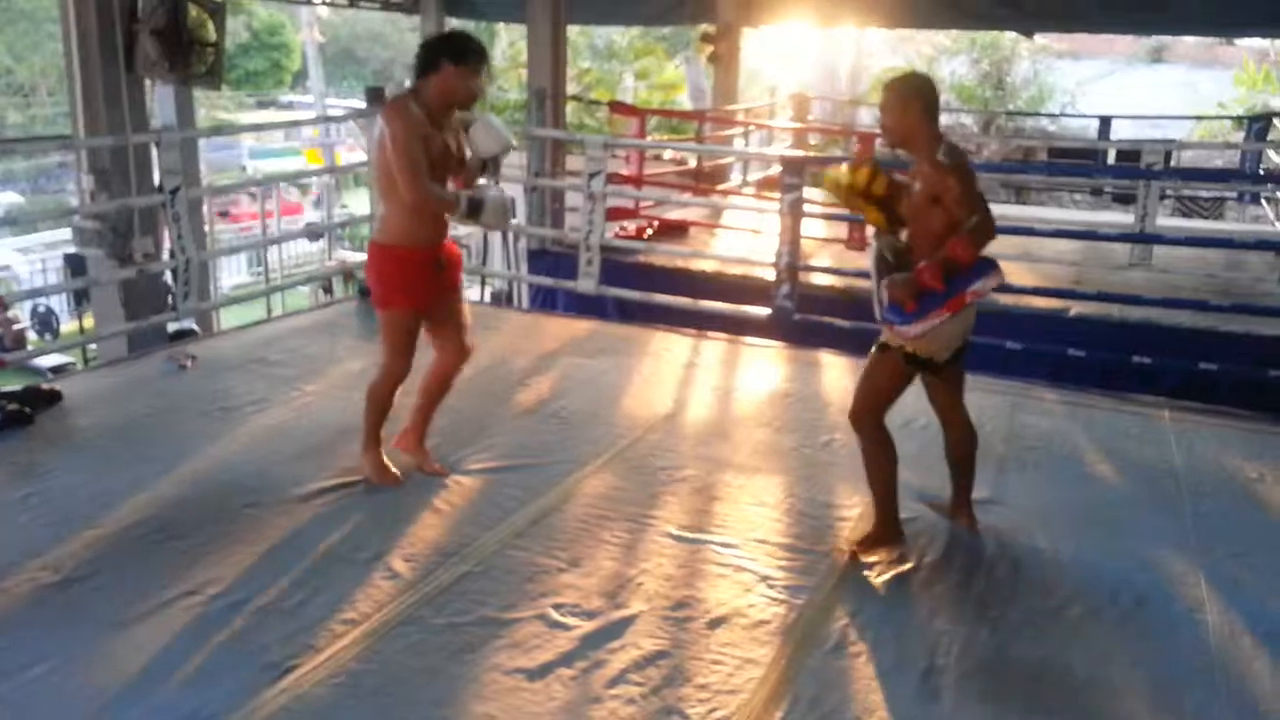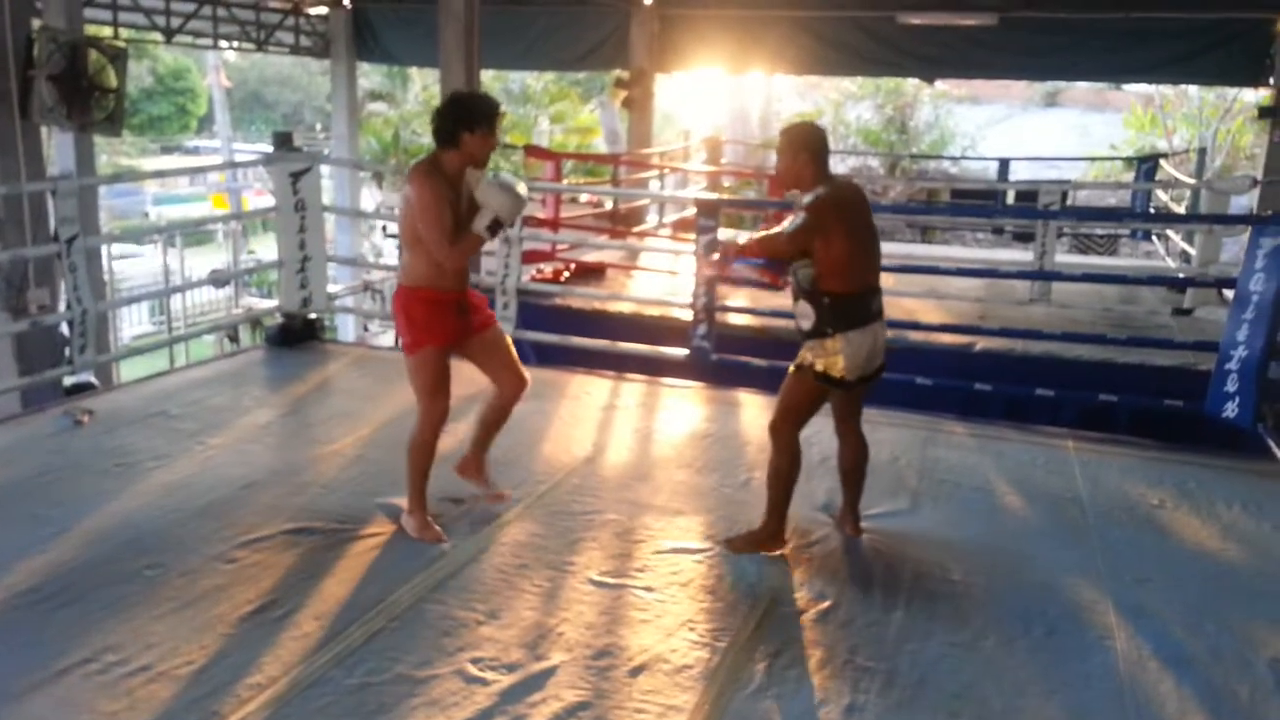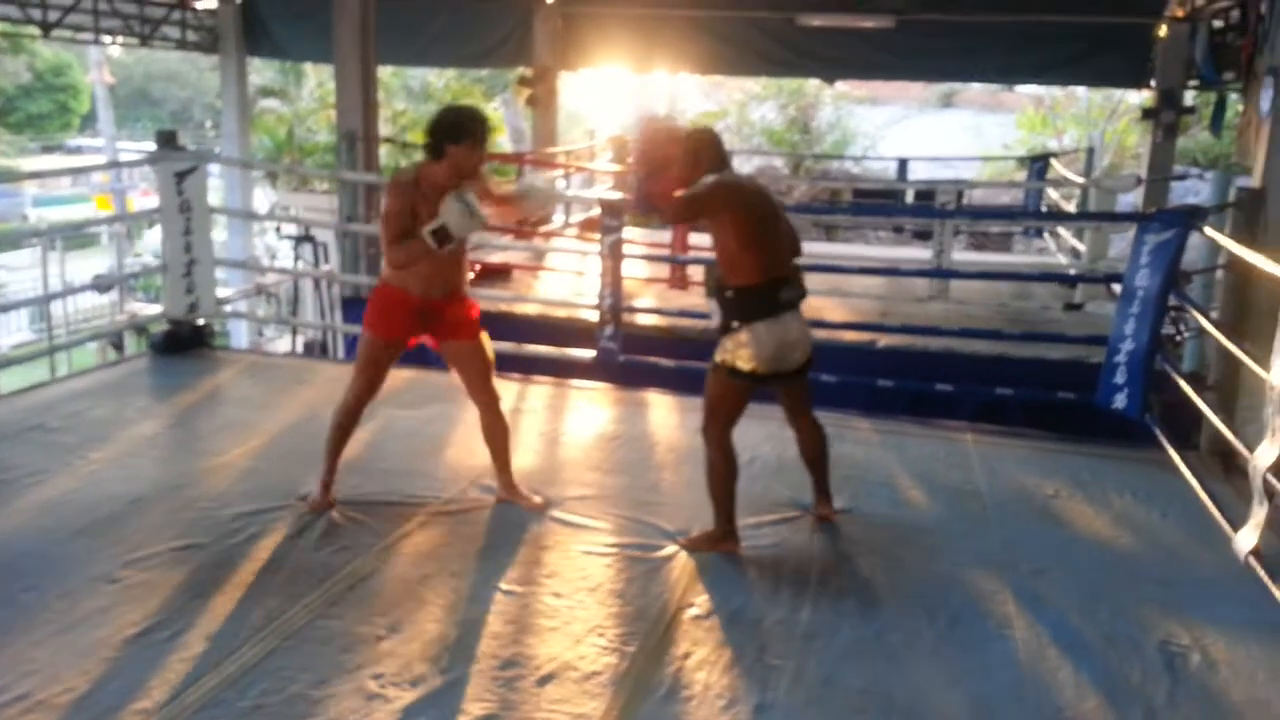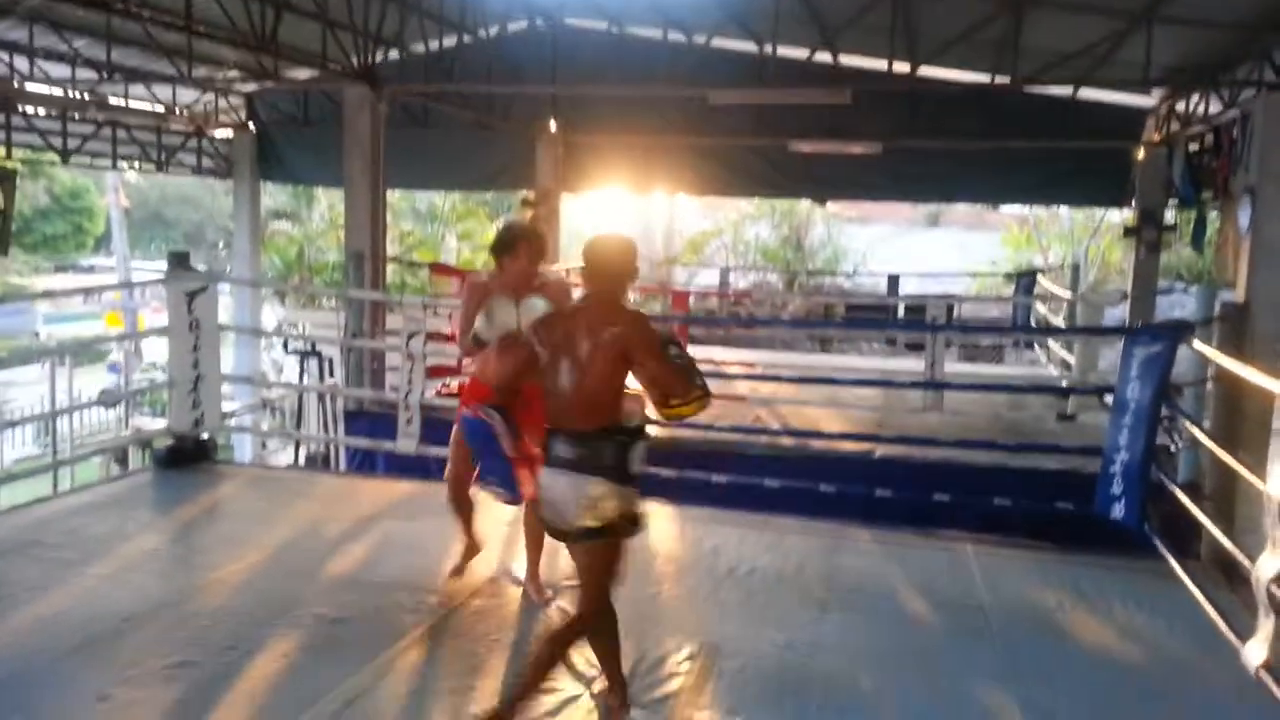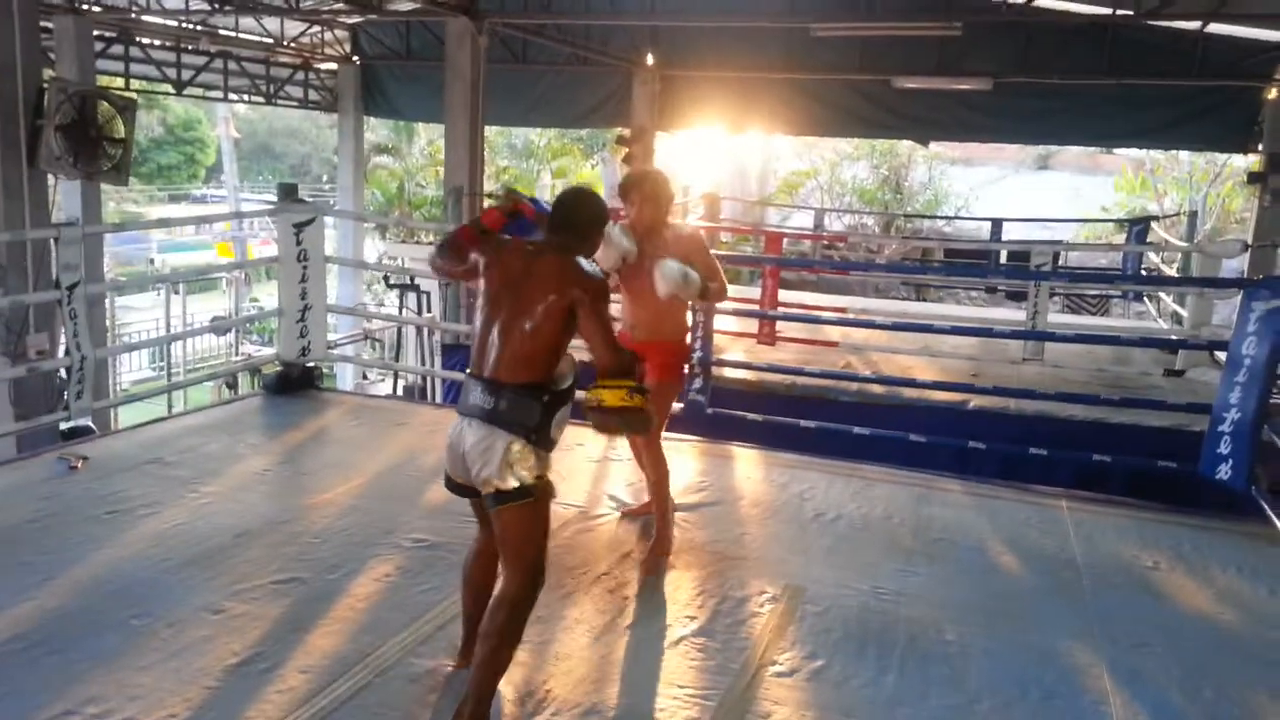
dt=1s
person 1, frame 1
left shoulder: (939, 166)
right shoulder: (933, 162)
left elbow: (979, 226)
left wrist: (924, 279)
right hip: (947, 312)
left knee: (864, 413)
right knee: (951, 408)
left ankle: (886, 524)
right ankle: (962, 504)
person 1, frame 2
left shoulder: (820, 204)
right shoulder: (847, 193)
left elbow: (783, 243)
left wrist: (740, 247)
right wrist: (763, 246)
left hip: (835, 338)
right hip: (867, 330)
left knee: (783, 431)
right knee: (849, 424)
left ankle: (771, 530)
right ankle: (850, 515)
person 1, frame 3
left shoulder: (718, 191)
right shoulder: (756, 192)
left elbow: (676, 211)
right elbow: (791, 246)
left wrist: (669, 172)
left hip: (751, 332)
right hip: (790, 321)
left knee: (715, 432)
right knee: (801, 415)
left ankle: (724, 533)
right ankle: (824, 500)
person 1, frame 4
left shoulder: (547, 327)
right shoulder: (629, 325)
left elbow: (503, 383)
right elbow: (676, 390)
right wrist: (671, 355)
left hip: (556, 472)
right hip: (601, 479)
left knee: (598, 587)
right knee: (591, 608)
person 1, frame 5
left shoulder: (498, 253)
right shoulder: (585, 281)
left elbow: (442, 262)
right elbow: (609, 357)
left wrist: (491, 225)
right wrist: (631, 368)
left hip: (472, 420)
right hip: (515, 438)
left knee: (493, 537)
right knee: (523, 577)
left ankle: (472, 644)
person 2, frame 1
left shoulder: (450, 119)
right shoulder: (401, 115)
left elbow: (460, 178)
right elbow: (417, 196)
left wrist: (486, 158)
right wrist: (472, 206)
left hip: (437, 254)
right hip: (398, 260)
left knee: (454, 353)
right knee: (396, 366)
left ankle: (412, 436)
right ankle: (371, 449)
person 2, frame 2
left shoulder: (466, 176)
right shoulder: (425, 181)
right elbow: (450, 255)
left wrist: (497, 211)
right wrist: (491, 222)
left hip: (461, 299)
right hip: (422, 304)
left knee: (513, 381)
right knee: (434, 411)
left ankle: (474, 462)
right ankle: (414, 509)
person 2, frame 3
left shoulder: (470, 180)
right shoulder: (405, 187)
left elbow: (505, 208)
right elbow: (395, 259)
left wrist: (521, 204)
right wrist: (441, 233)
left hip: (451, 305)
right hip: (397, 300)
left knee: (487, 398)
right knee: (359, 394)
left ankle: (507, 484)
right ankle: (326, 480)
person 2, frame 4
left shoulder: (554, 291)
right shoulder: (478, 289)
right elbow: (463, 347)
right wrist: (483, 336)
left hip: (532, 395)
right hip: (485, 393)
right knee: (455, 479)
left ankle: (533, 574)
right ankle: (470, 542)
person 2, frame 5
left shoulder: (688, 242)
right shoulder: (619, 238)
left elbow: (720, 290)
left wrist: (695, 288)
right wrist: (605, 267)
left hip: (667, 349)
right hip: (628, 344)
left knee: (647, 436)
right knee: (634, 429)
left ankle: (662, 534)
right ankle: (656, 498)
